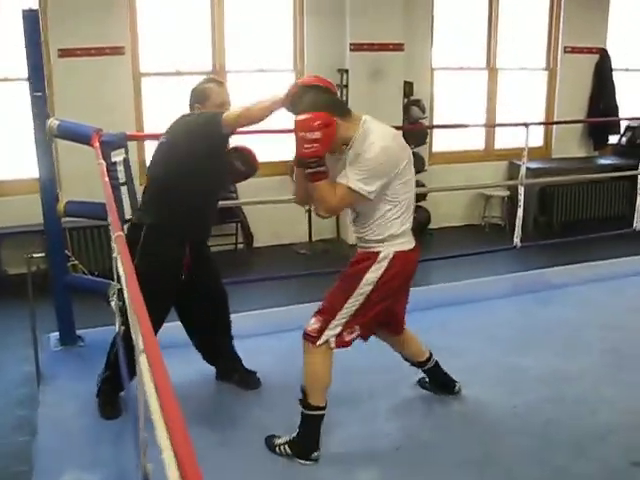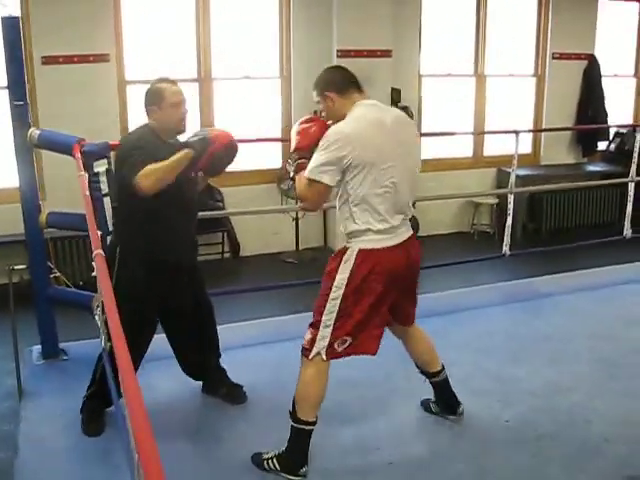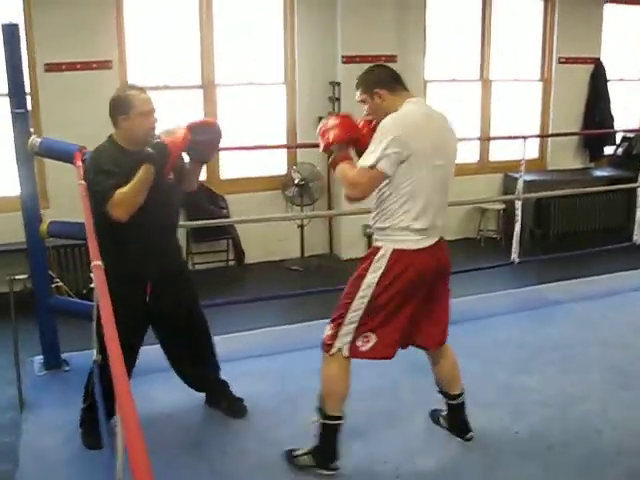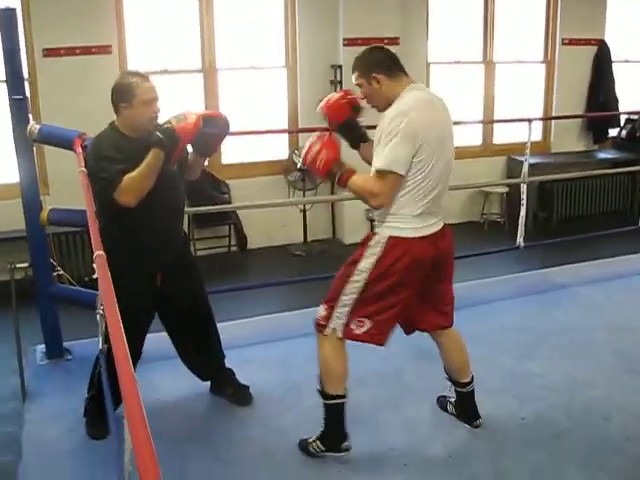
dt=0.3s
person 1, frame 1
left shoulder: (378, 148)
right shoulder: (351, 140)
left elbow: (330, 206)
right elbow: (305, 198)
left wrist: (310, 160)
right wrist: (308, 162)
left hip: (387, 256)
right hip: (390, 252)
left knee: (318, 337)
right knee: (388, 328)
left ankle: (306, 442)
right ankle: (441, 379)
person 1, frame 2
left shoulder: (343, 134)
right shoulder: (402, 121)
left elbow: (308, 198)
left wrist: (302, 154)
left hip: (368, 255)
right hip: (405, 244)
left knee: (317, 350)
right knee: (406, 325)
right ankle: (447, 400)
person 1, frame 3
left shoulder: (397, 125)
right shoulder: (440, 122)
left elbow: (356, 189)
left wrist: (337, 149)
right wrist: (366, 147)
left hip: (397, 256)
right hip: (433, 251)
left knee: (338, 346)
right knee: (435, 342)
left ankle: (325, 451)
right ankle: (458, 419)
person 1, frame 4
left shoulder: (403, 116)
right shoulder: (434, 104)
left elbow: (377, 192)
left wrist: (332, 169)
right wrist: (352, 132)
left hip: (398, 244)
right hip: (436, 237)
left knee: (332, 328)
right knee: (440, 324)
left ankle: (334, 434)
right ankle: (465, 405)
person 2, frame 1
left shoulder: (209, 135)
right shoulder: (190, 128)
right elbow: (239, 118)
left wrist: (231, 173)
right wrist: (283, 99)
left hip: (190, 243)
right hip: (154, 242)
left knee: (213, 305)
left ankle: (227, 365)
right ankle: (110, 387)
person 2, frame 2
left shoulder: (176, 143)
right shoulder: (136, 143)
right elbow: (147, 183)
right wrist: (190, 151)
left hip: (179, 256)
right hip: (138, 261)
left knee: (199, 320)
right knee: (128, 337)
left ankle: (213, 379)
right ankle: (95, 404)
person 2, frame 3
left shoulder: (156, 146)
right shoulder: (102, 160)
left elbow: (186, 185)
right elbow: (120, 209)
left wrist: (198, 158)
right wrist: (150, 164)
left hip: (167, 265)
right hip: (124, 274)
left knee: (191, 330)
right knee: (115, 349)
left ankle: (215, 390)
right ankle: (93, 417)
person 2, frame 4
left shoulder: (160, 132)
right shoulder: (104, 147)
left elbow: (188, 174)
right elbow: (128, 195)
left wrist: (202, 150)
right wrist: (160, 149)
left hip: (173, 252)
right hip: (129, 262)
left knee: (196, 318)
right knee: (123, 338)
left ankle: (221, 378)
right ankle: (98, 407)
